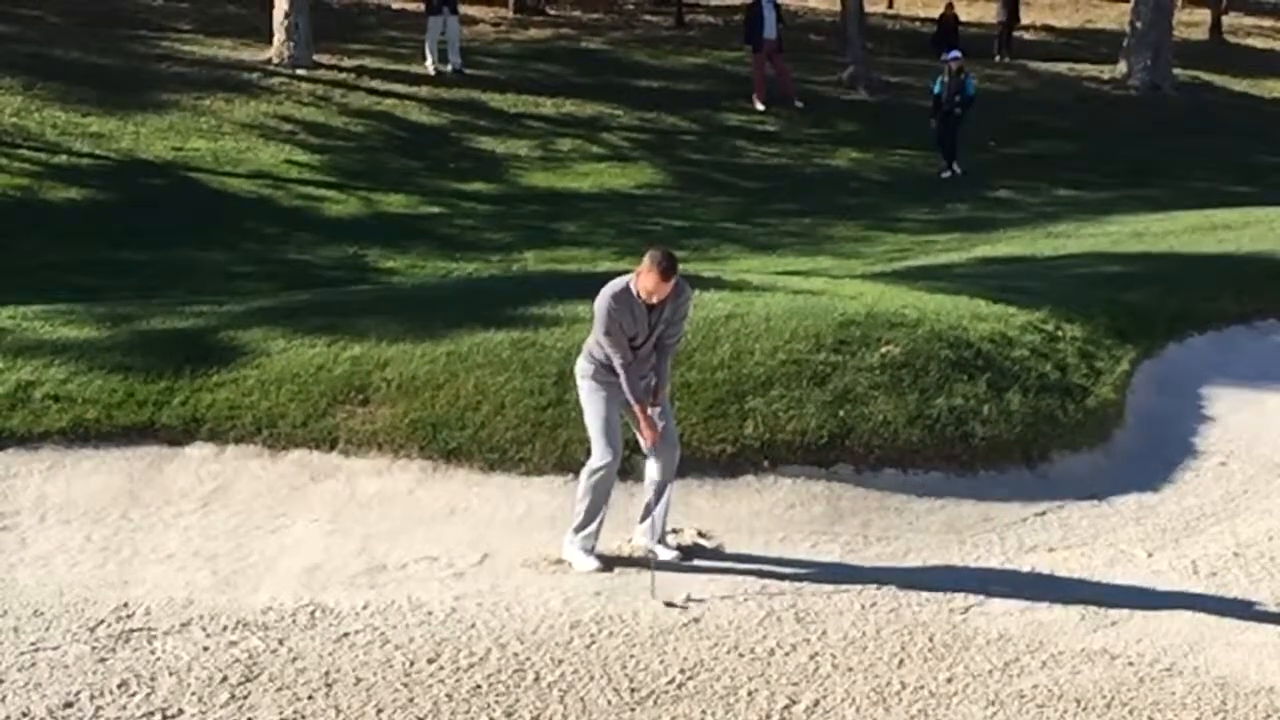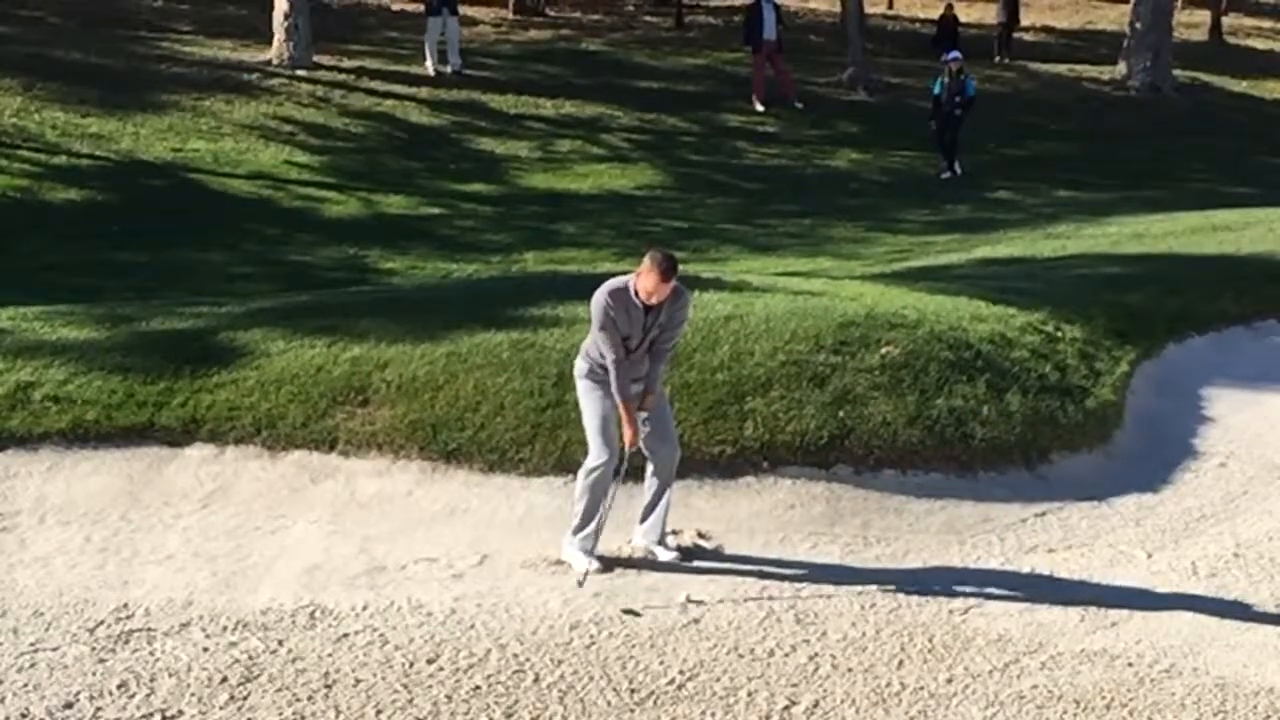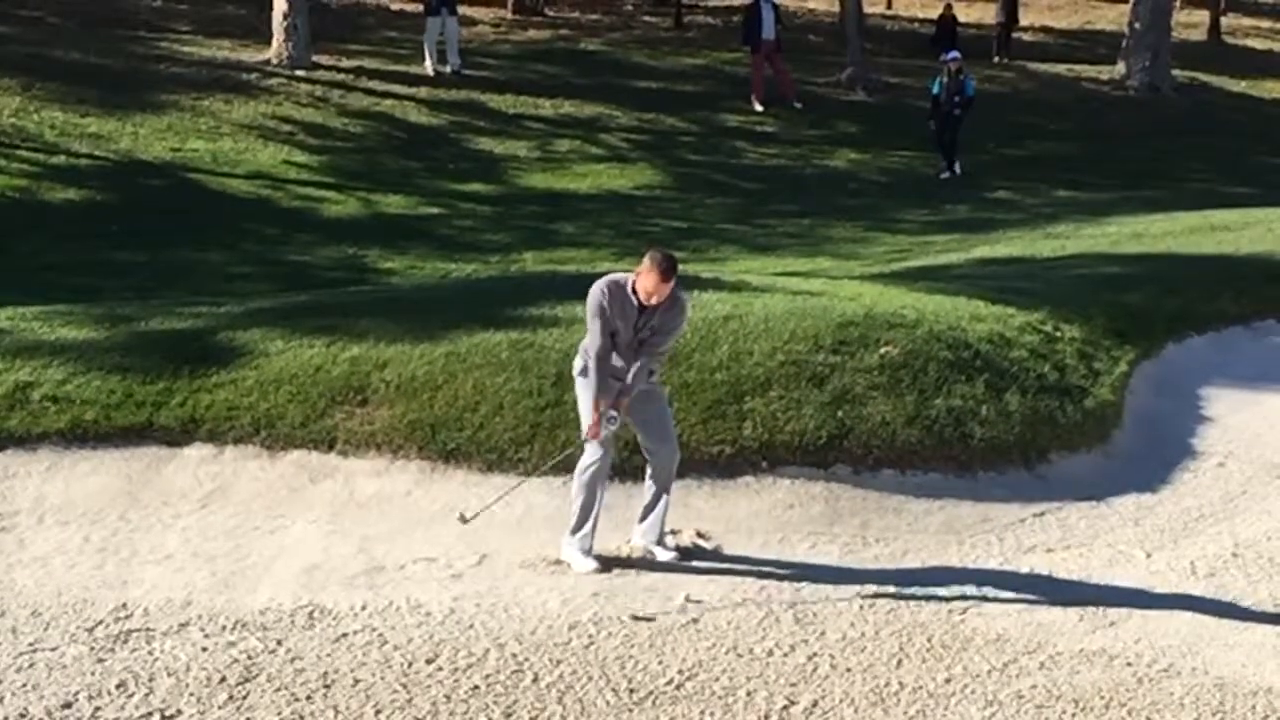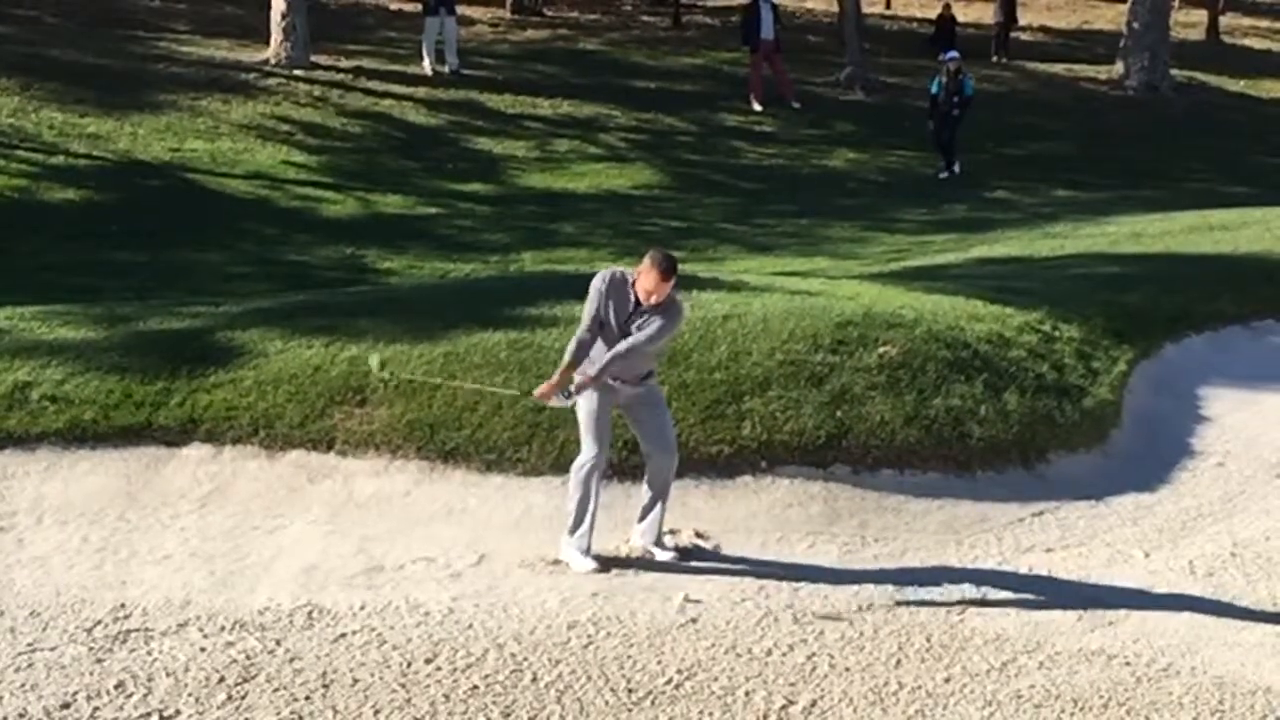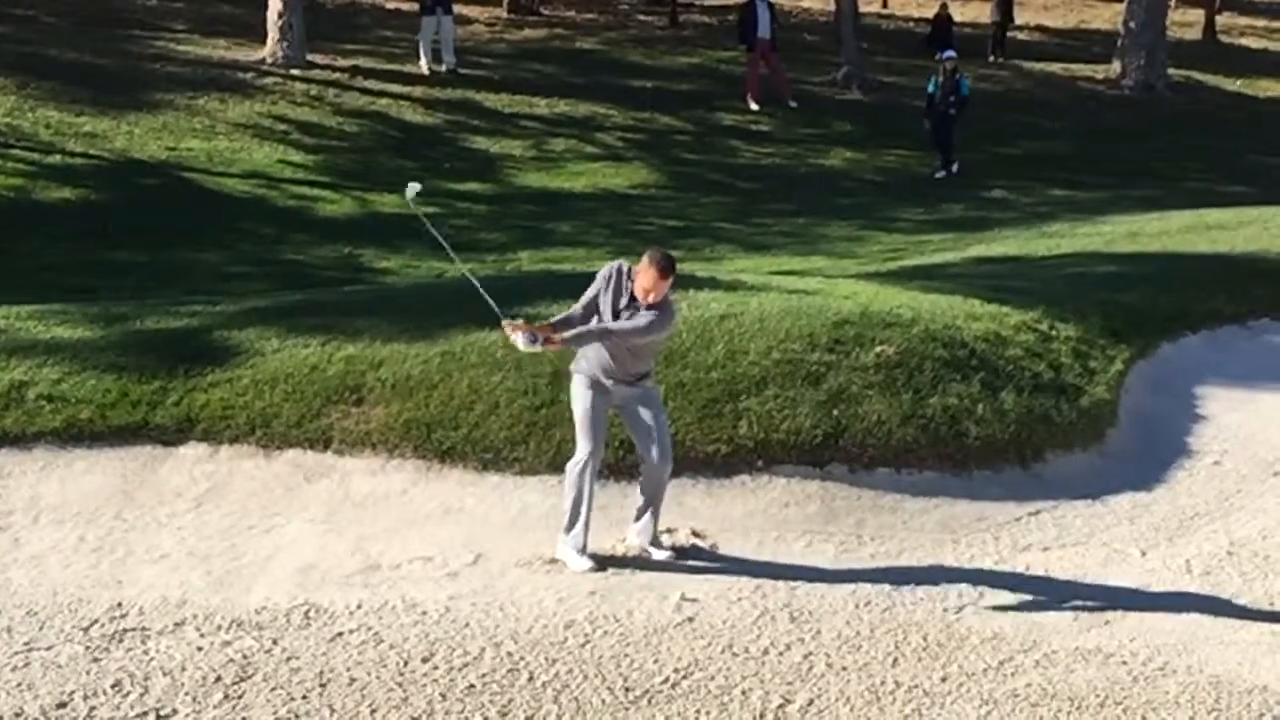
dt=0.4s
person 1, frame 1
left shoulder: (681, 294)
right shoulder: (609, 301)
left elbow: (666, 346)
right elbow: (622, 363)
left wrist: (658, 398)
right wrist: (642, 416)
left hip: (644, 374)
right hip: (601, 375)
left knee: (667, 449)
right knee: (607, 456)
left ankle: (650, 533)
right ankle: (578, 542)
person 1, frame 2
left shoulder: (679, 300)
right shoulder: (606, 299)
left elbow: (660, 353)
right elbow: (614, 361)
left wrist: (647, 404)
right wrist: (626, 419)
left hip: (642, 377)
right hip: (598, 376)
left knee: (667, 451)
right knee: (603, 456)
left ankle: (650, 535)
right ankle: (577, 544)
person 1, frame 3
left shoulder: (676, 307)
right shoulder: (604, 291)
left elbow: (647, 357)
right elbow: (599, 353)
left wrist: (620, 406)
right wrist: (596, 410)
left hip: (640, 380)
right hip: (595, 375)
left knee: (666, 452)
right knee: (599, 453)
left ankle: (648, 535)
right ankle: (576, 543)
person 1, frame 4
left shoulder: (672, 313)
right shoulder: (607, 282)
left elbow: (629, 350)
right elbow: (586, 334)
left wrist: (585, 384)
right wrist: (559, 378)
left hip: (639, 383)
right hip: (590, 373)
left knee: (664, 456)
right knee: (594, 454)
left ankle: (647, 535)
right ankle: (574, 544)
person 1, frame 5
left shoulder: (663, 316)
right shoulder: (614, 274)
left elbow: (607, 334)
right elbow: (580, 314)
left wrist: (554, 340)
right wrist: (540, 327)
left hip: (636, 385)
right hip: (592, 376)
left knee: (659, 460)
right knee: (589, 453)
left ankle: (643, 533)
right ankle: (571, 542)
